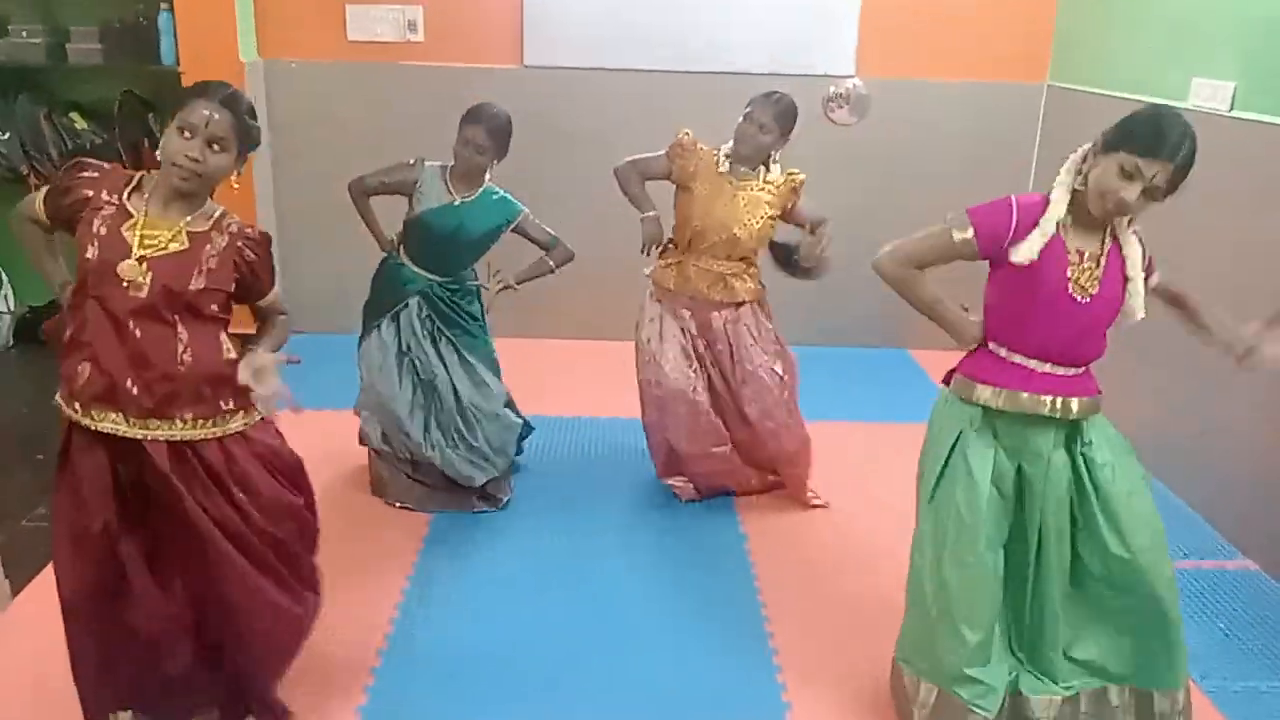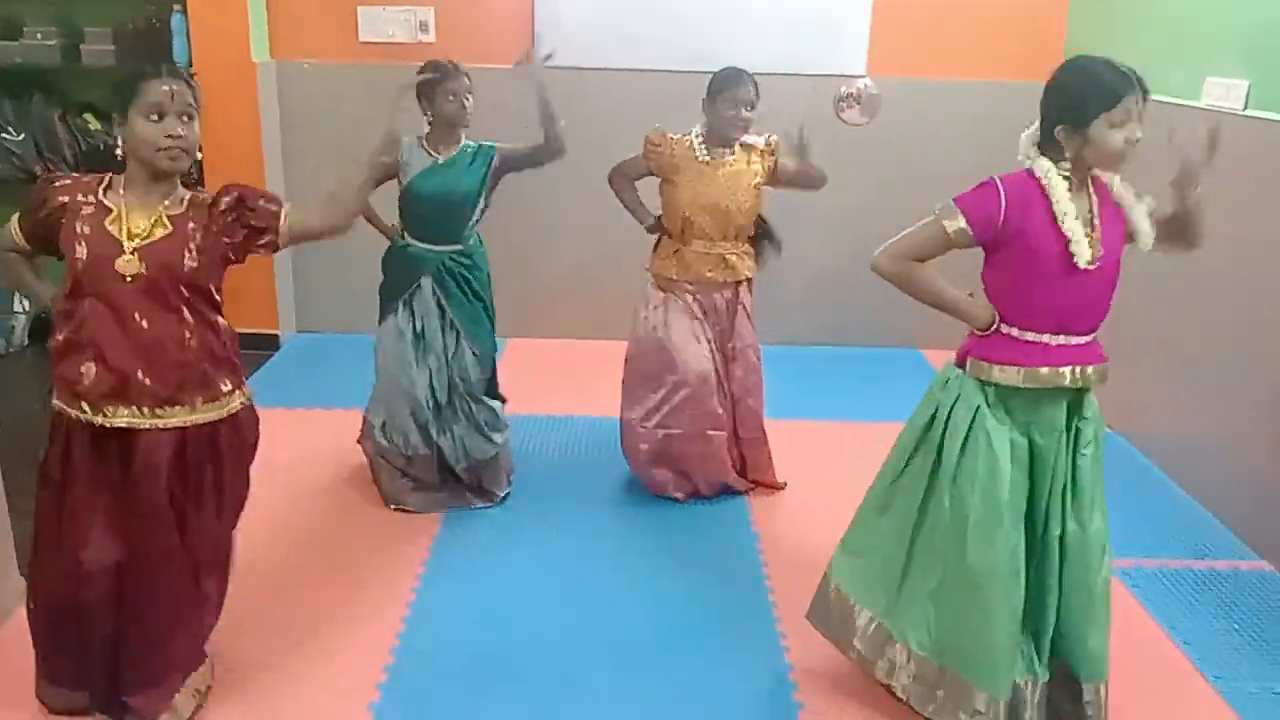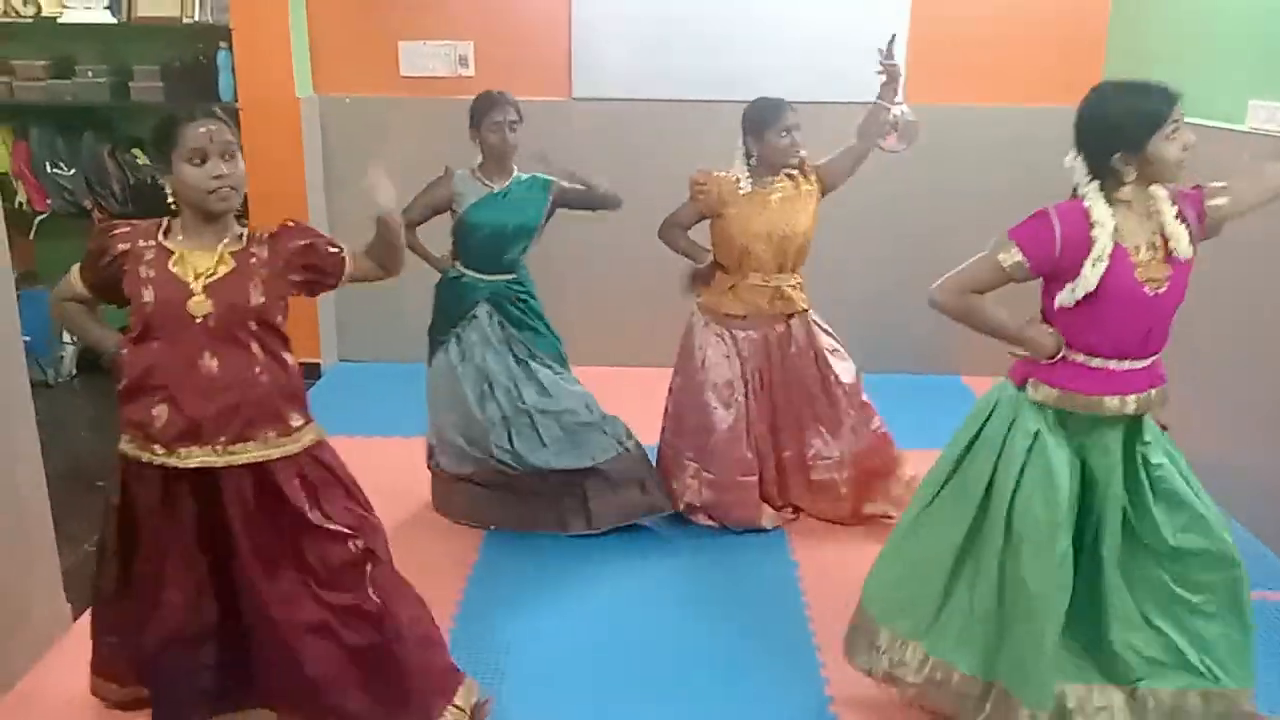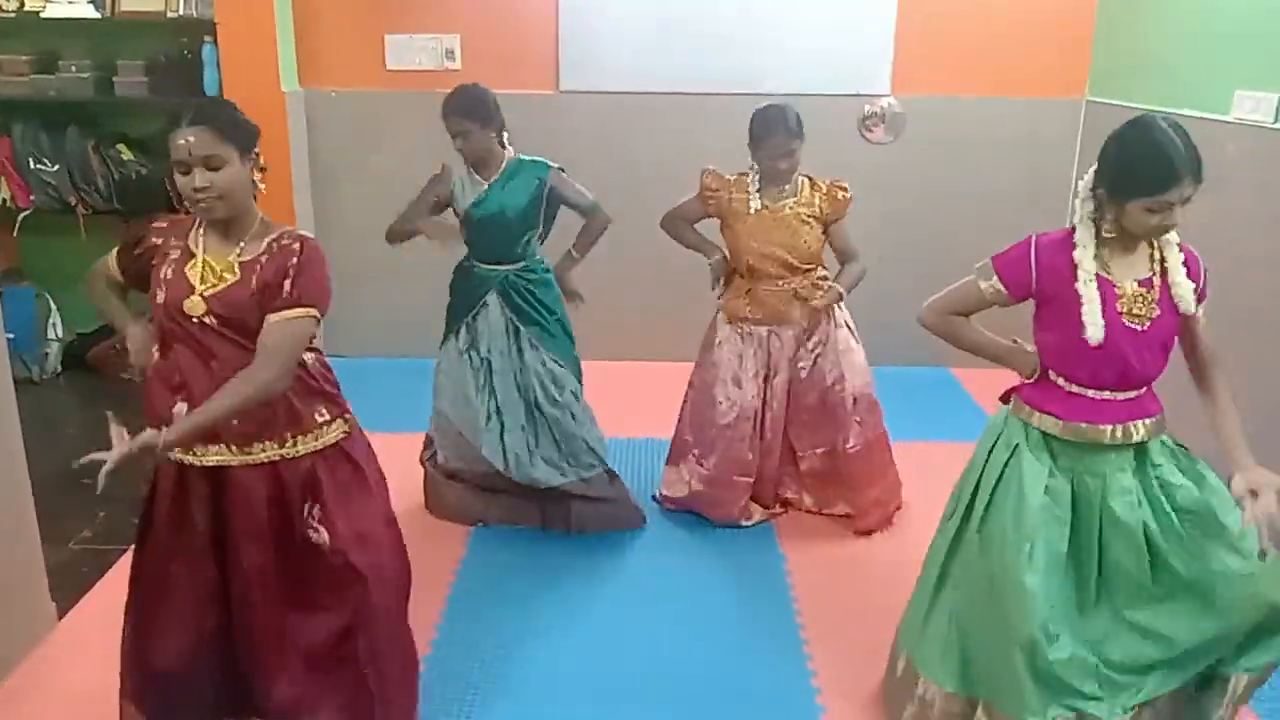
dt=0.4s
person 1, frame 1
left shoulder: (240, 244)
right shoulder: (91, 189)
left elbow: (274, 314)
right elbow: (27, 215)
left wrist: (263, 358)
right wrist: (66, 288)
left hip: (208, 440)
right hip: (102, 435)
left knee: (244, 576)
right knee: (109, 584)
person 1, frame 2
left shoulder: (220, 213)
right shoulder: (67, 199)
left elbow: (333, 217)
left wrist: (395, 147)
right wrist: (57, 306)
left hip: (199, 420)
right hip: (97, 424)
left knee: (186, 560)
right knee: (89, 563)
person 1, frame 3
left shoulder: (279, 249)
right shoulder: (126, 246)
left elbow: (384, 265)
right elbow: (66, 300)
left wrist: (390, 222)
right wrist: (121, 352)
left hip: (274, 457)
right hip: (167, 466)
left knee: (346, 568)
right knee: (178, 603)
person 1, frame 4
left shoulder: (293, 255)
right shoulder: (162, 242)
left elbow: (274, 372)
right elbow: (101, 275)
left wrist: (168, 436)
right wrist: (136, 335)
left hip: (300, 456)
right hip: (199, 464)
left knee: (343, 593)
right knee: (189, 603)
person 2, frame 1
left shoulder: (1130, 248)
right shoulder: (1017, 220)
left elbow: (1160, 293)
right elbow: (893, 260)
left wrist: (1220, 334)
right wrist: (963, 326)
left hip: (1076, 433)
right hip: (986, 427)
left knee: (1132, 568)
right knee: (965, 578)
person 2, frame 2
left shoulder: (1115, 203)
right shoulder: (1006, 198)
left elbow: (1182, 238)
right elbow: (891, 259)
left wrist: (1186, 190)
right wrist: (976, 312)
left hip: (1071, 410)
right hip: (996, 404)
left knee: (1066, 560)
right knee: (981, 557)
person 2, frame 3
left shoulder: (1183, 215)
right shoulder: (1064, 229)
right elbow: (948, 294)
right wrist: (1033, 339)
left hip: (1130, 432)
right hip: (1048, 424)
left knee: (1196, 562)
right knee: (1038, 582)
person 2, frame 4
left shoulder: (1182, 265)
right shoulder: (1045, 258)
left elbow: (1206, 369)
right elbow: (936, 314)
right wrist: (1019, 358)
left hip: (1137, 458)
right hip: (1040, 453)
right knee: (1026, 611)
person 3, frame 1
left shoulder: (780, 187)
right shoulder: (695, 161)
left elbow: (817, 226)
right elbow: (627, 169)
left wrist: (814, 249)
right wrist: (649, 216)
left hip: (739, 307)
right hip: (677, 299)
left knee: (764, 392)
right knee: (676, 393)
left ankle: (770, 473)
right ankle: (696, 473)
person 3, frame 2
left shoulder: (759, 159)
right shoulder: (672, 151)
left elbow: (815, 178)
right elbow: (618, 177)
left wrist: (802, 155)
right wrist: (650, 222)
left hip: (732, 291)
right hip: (676, 287)
left knee: (737, 382)
right knee: (684, 378)
left ankle: (734, 468)
right ankle: (681, 471)
person 3, frame 3
left shoulder: (809, 184)
right shoulder: (719, 190)
left elbow: (865, 143)
right elbow: (669, 230)
left wrist: (889, 89)
right wrist: (708, 261)
left hip: (790, 325)
right hip: (727, 325)
left knee: (833, 400)
right knee: (724, 419)
right ankle: (729, 504)
person 3, frame 4
left shoulder: (823, 196)
right shoulder: (726, 194)
left elbow: (851, 259)
right elbow: (671, 220)
left wrist: (831, 292)
right wrist: (711, 252)
left hip: (816, 315)
right hip: (747, 322)
left knee: (847, 397)
right knee: (731, 412)
left ankle: (860, 499)
right ankle: (730, 495)
person 4, frame 1
left shoulder: (503, 208)
right shoulder: (420, 176)
left elbow: (562, 251)
right elbow: (359, 186)
left wrist: (511, 281)
right wrist: (383, 241)
left hip: (453, 304)
right hip: (399, 296)
left knee: (473, 396)
right knee: (394, 395)
left ankle: (474, 476)
right ankle: (409, 476)
person 4, frame 2
left shoulder: (487, 159)
right shoulder: (405, 154)
left elbow: (553, 149)
left wrist: (541, 87)
right wrist: (389, 232)
left hip: (463, 280)
right hip: (413, 276)
left knee: (466, 375)
right knee: (408, 379)
left ankle: (471, 469)
right ankle: (412, 473)
person 4, frame 3
left shoulder: (541, 189)
right shoulder: (455, 184)
left elbow: (611, 201)
right elbow: (404, 222)
left wrist: (574, 184)
right wrist: (438, 263)
left hip: (516, 310)
right hip: (461, 310)
left knee: (548, 400)
right knee: (466, 413)
left ankle: (567, 500)
right ankle: (476, 501)
person 4, frame 4
left shoulder: (537, 174)
right shoulder: (450, 180)
left elbow: (600, 215)
right elbow: (393, 232)
left wrist: (566, 264)
right wrist: (422, 226)
left hip: (534, 299)
right hip: (475, 299)
left knee: (545, 397)
right knee: (463, 404)
left ankle: (563, 494)
right ankle: (473, 497)
